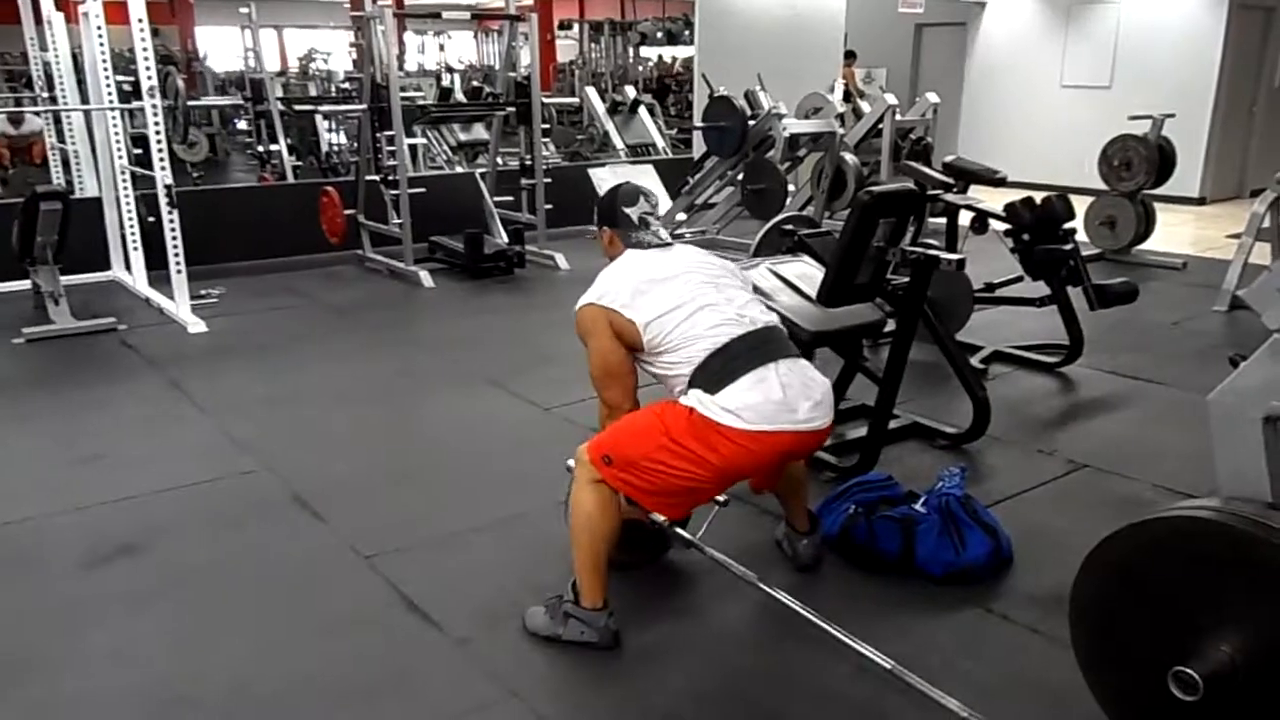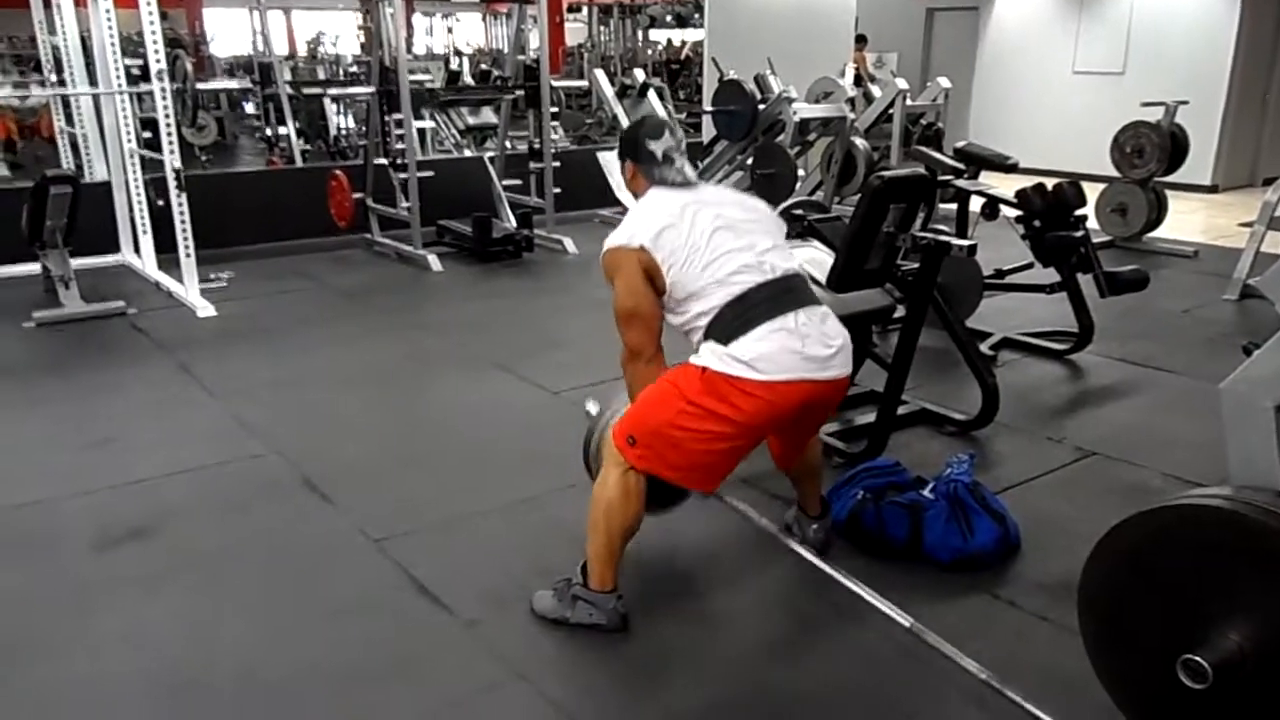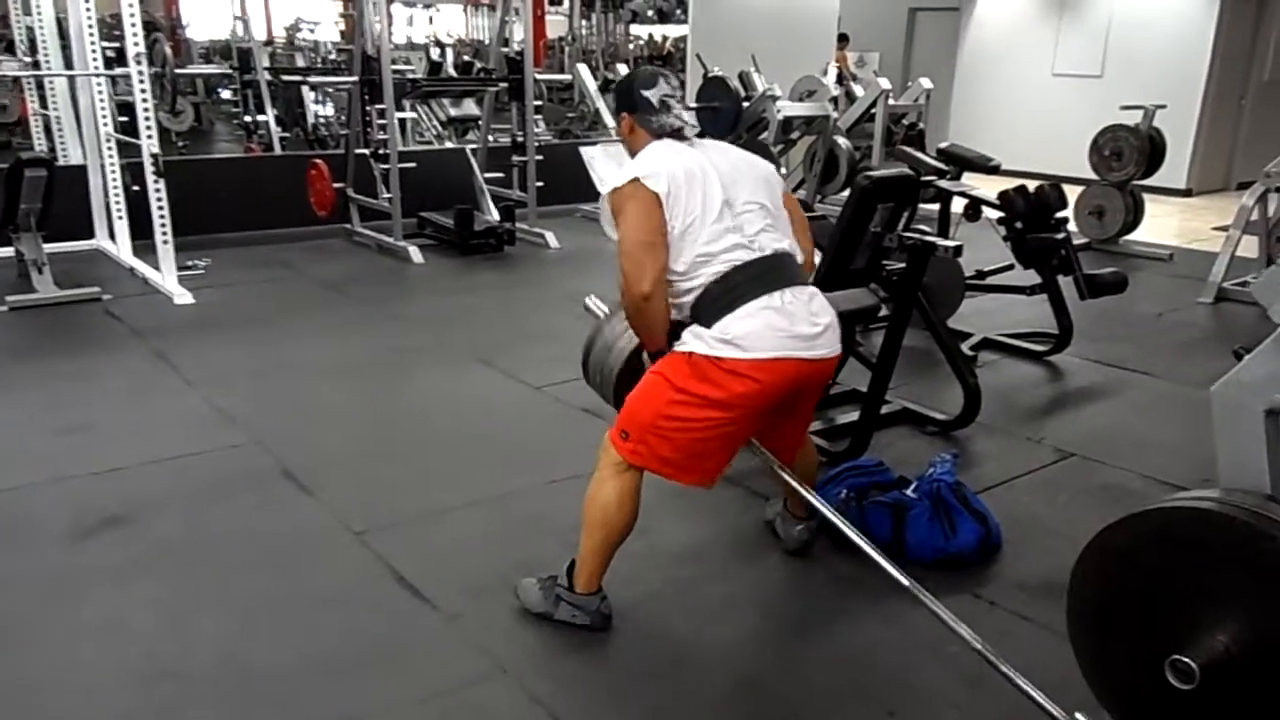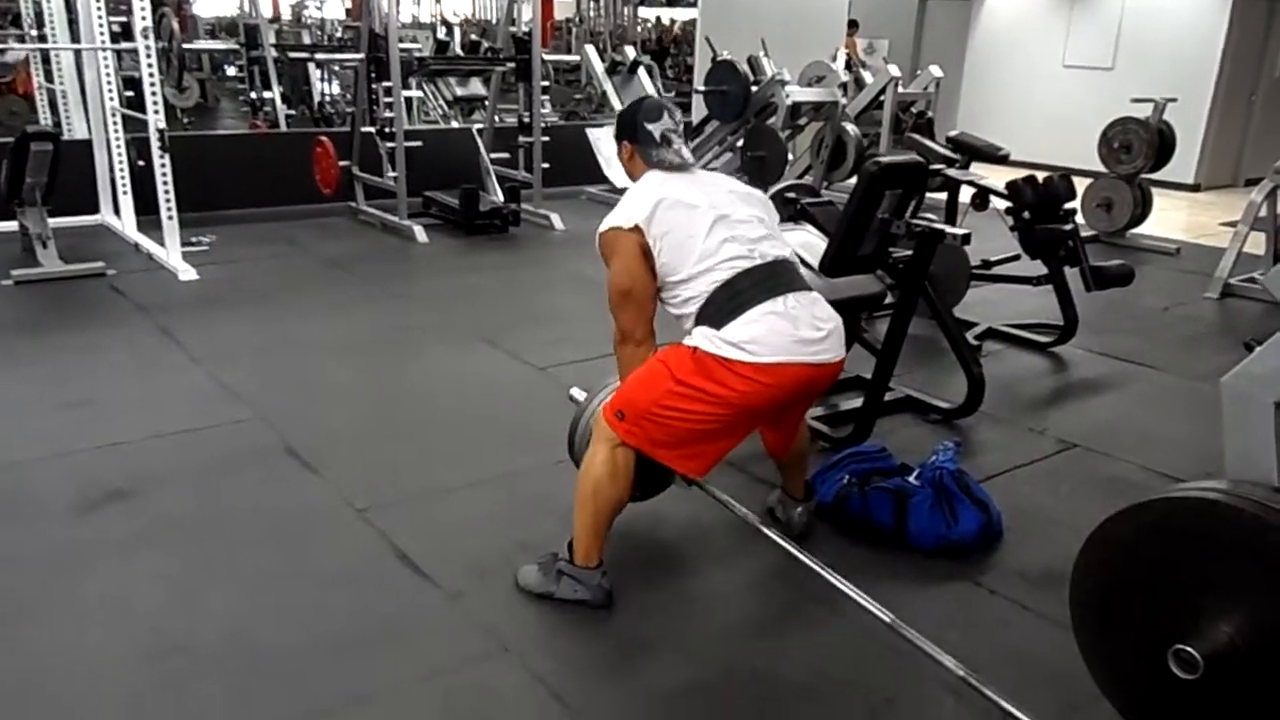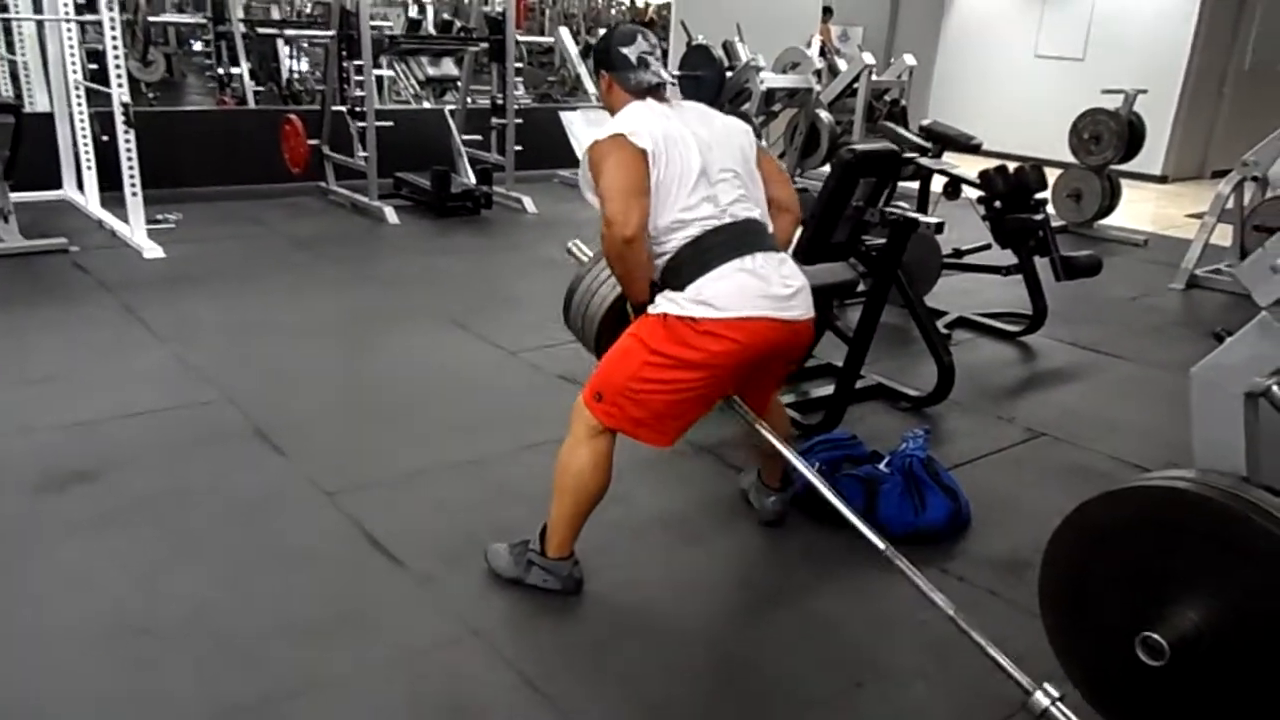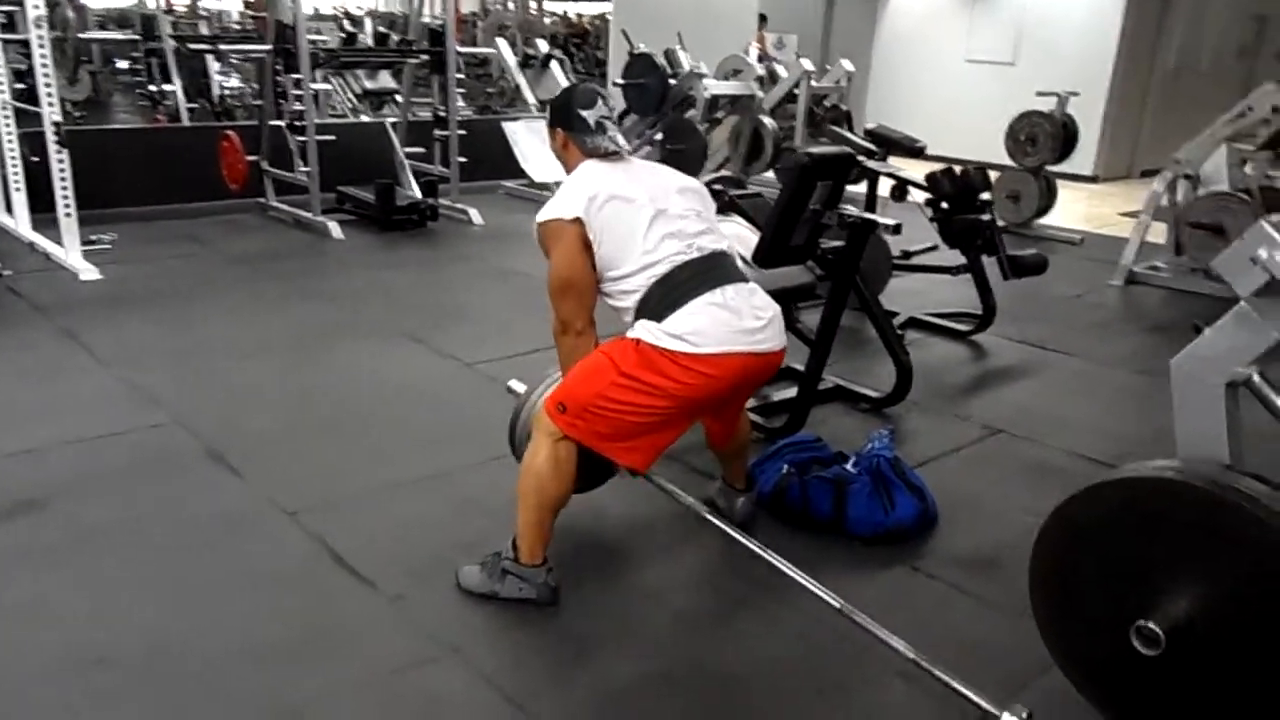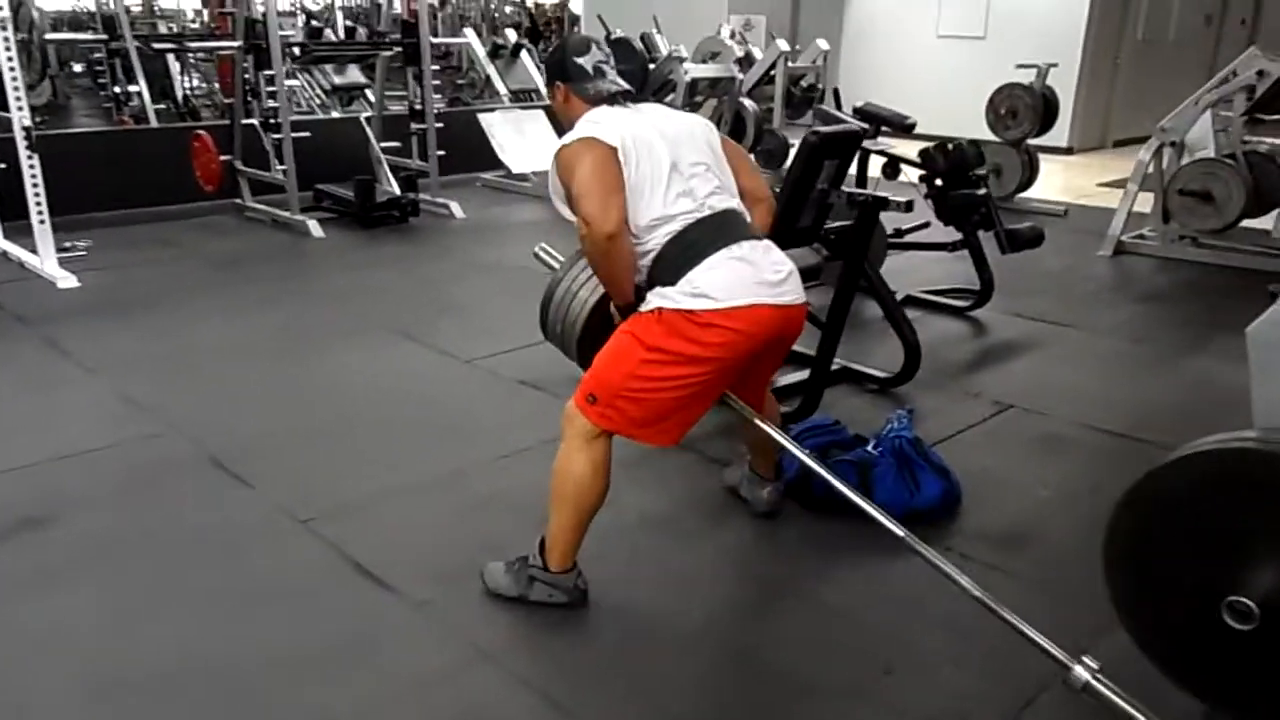
dt=0.7s
person 1, frame 1
left shoulder: (601, 303)
right shoulder: (713, 262)
left elbow: (619, 408)
left wrist: (628, 494)
left hip: (742, 418)
right hip: (814, 407)
left knee: (592, 466)
left ankle: (587, 614)
right ankle: (802, 535)
person 1, frame 2
left shoulder: (630, 239)
right shoulder: (744, 201)
left elbow: (643, 356)
left wrist: (656, 425)
left hip: (756, 366)
right hip: (832, 355)
left knee: (623, 456)
right knee: (795, 429)
left ankle: (595, 596)
right ankle: (811, 522)
person 1, frame 3
left shoulder: (636, 182)
right shoulder: (751, 161)
left elbow: (643, 288)
left wrist: (660, 351)
left hip: (740, 346)
right hip: (818, 335)
left knee: (621, 455)
right knee: (788, 433)
left ankle: (580, 594)
right ankle: (797, 520)
person 1, frame 4
left shoulder: (627, 219)
right shoulder: (737, 188)
left elbow: (634, 337)
left wrist: (646, 414)
left hip: (749, 349)
right hip: (824, 340)
left knee: (612, 432)
right knee: (782, 407)
left ankle: (581, 572)
right ankle: (795, 504)
person 1, frame 5
left shoulder: (617, 138)
right shoulder: (728, 124)
left elbow: (625, 231)
right elbow: (787, 208)
left wrist: (641, 304)
left hip: (713, 312)
right hip: (791, 302)
left knee: (593, 419)
right knee: (759, 395)
left ankle: (552, 559)
right ankle: (772, 490)
person 1, frame 6
left shoulder: (564, 208)
right shoulder: (676, 179)
left elbow: (575, 327)
left wrist: (592, 412)
left hip: (691, 342)
right hip: (764, 332)
left knee: (553, 426)
right knee: (722, 398)
left ankle: (526, 570)
right ankle: (736, 493)
person 1, frame 7
left shoulder: (582, 144)
right shoulder: (688, 121)
left elbow: (605, 228)
right elbow: (761, 199)
left wrist: (627, 304)
left hip: (707, 305)
right hip: (783, 289)
left knee: (586, 423)
right knee: (750, 388)
left ankle: (553, 573)
right ankle: (762, 482)
